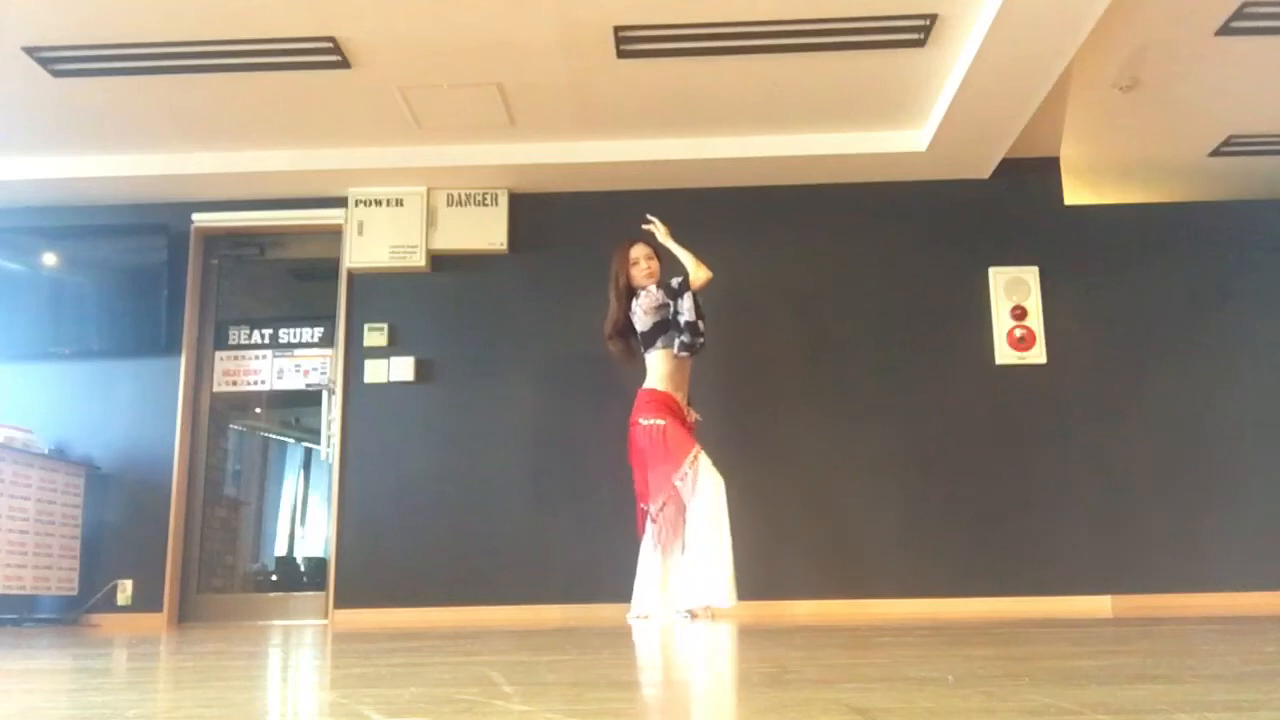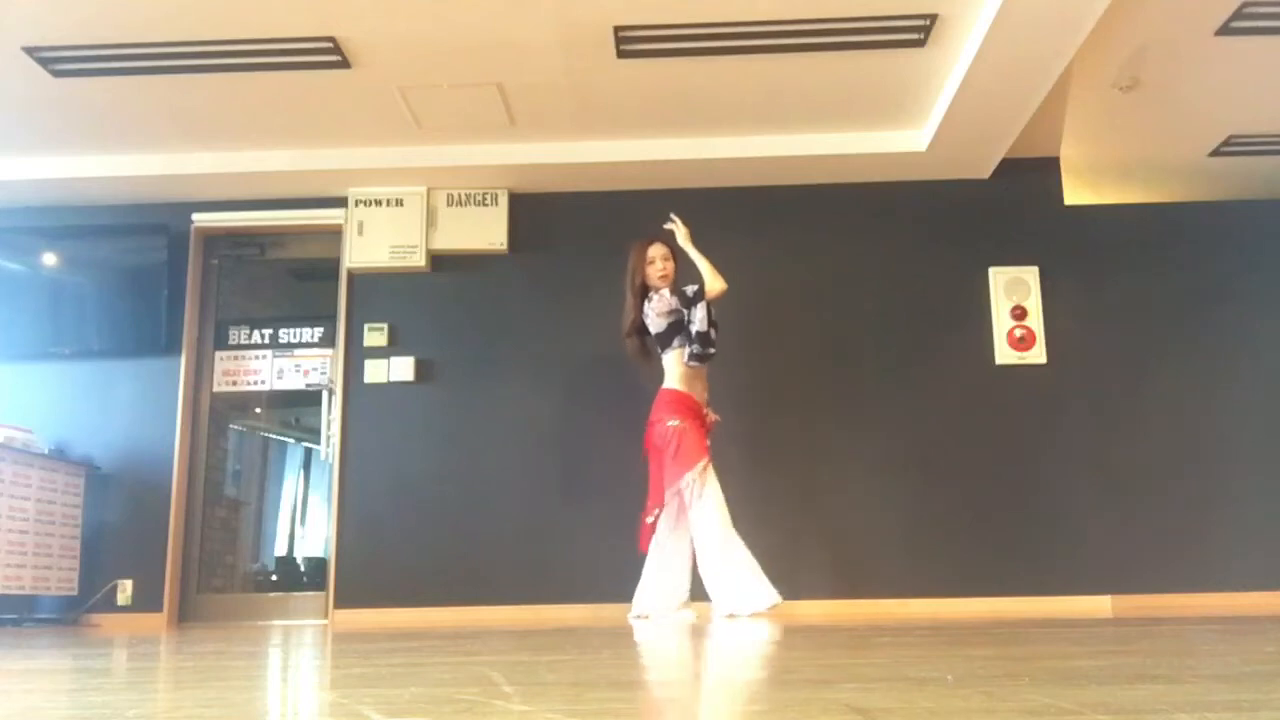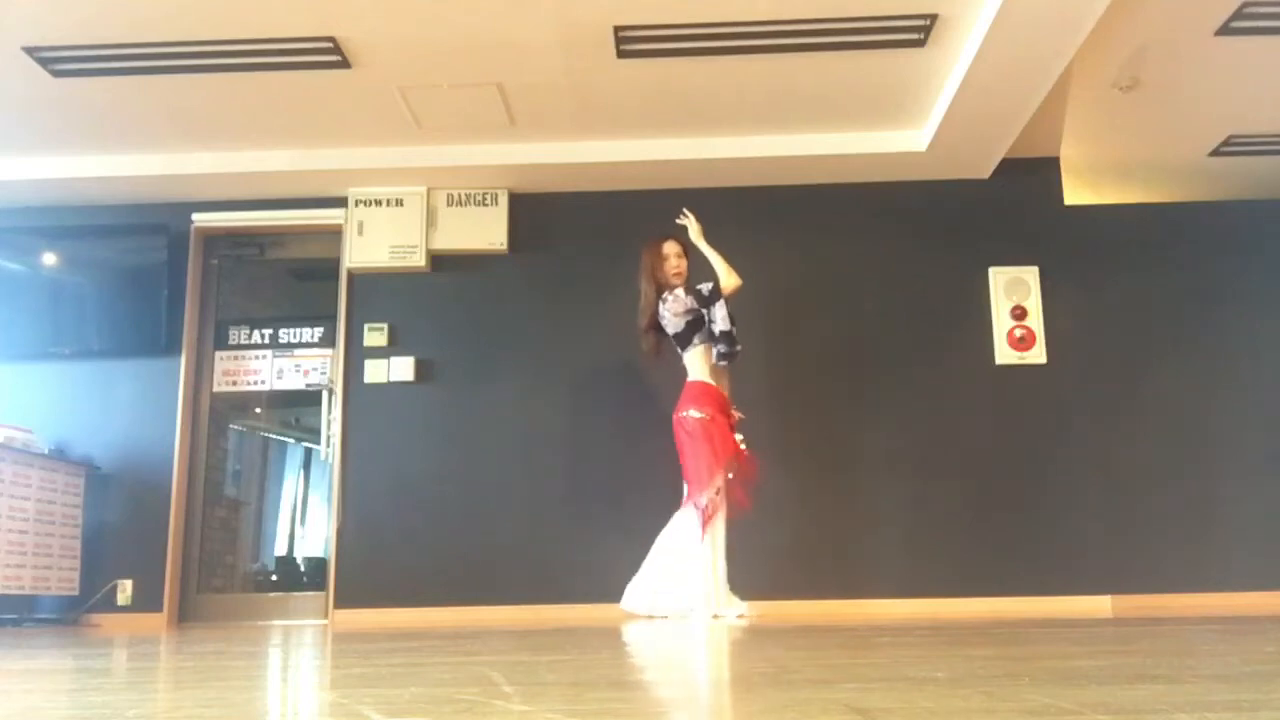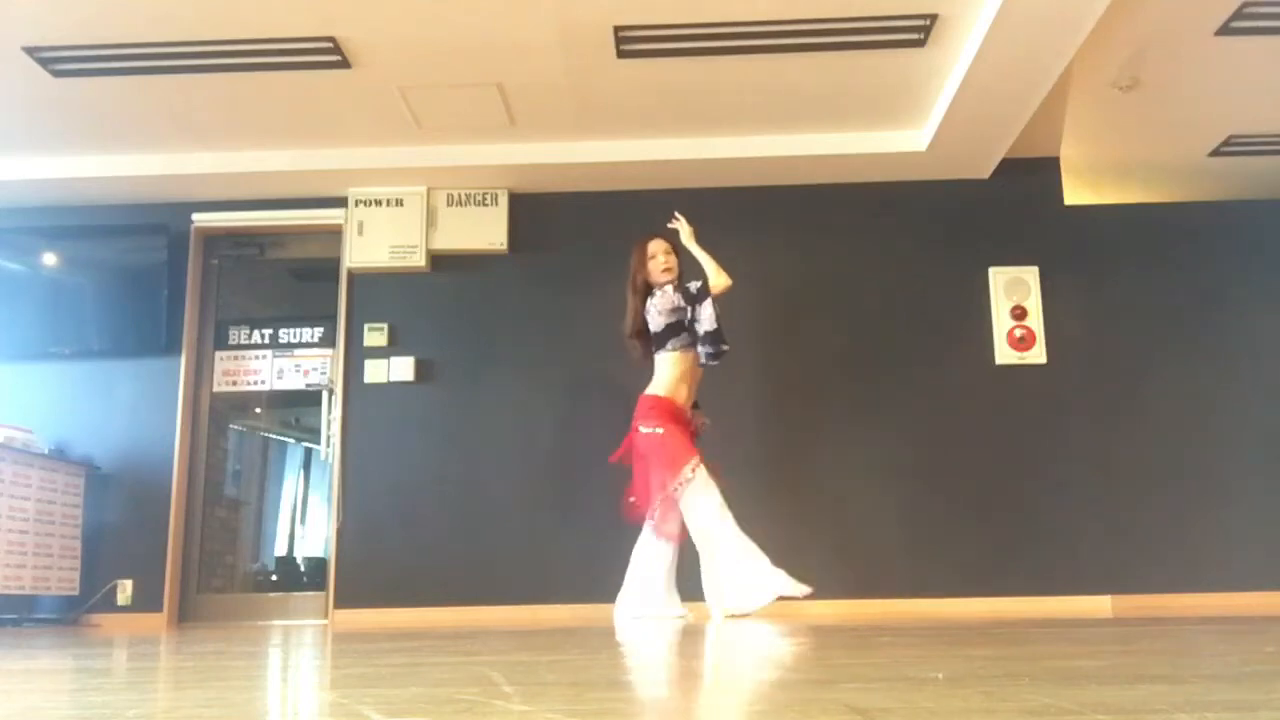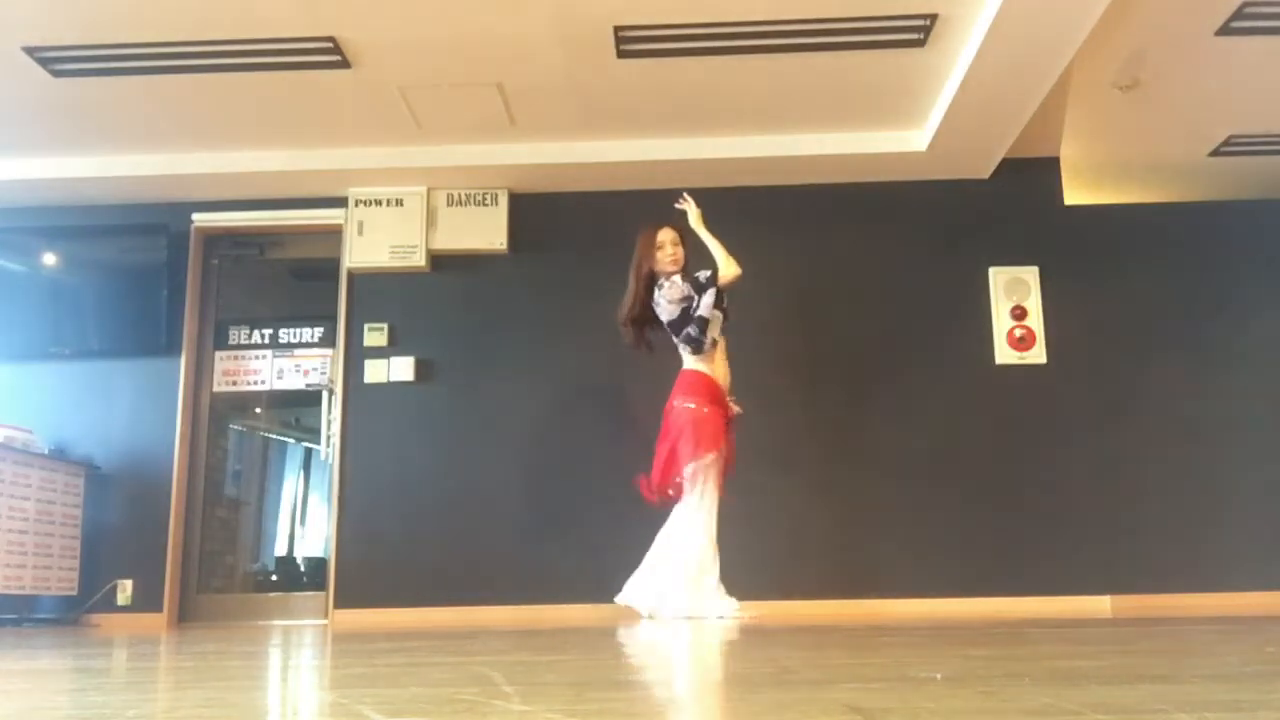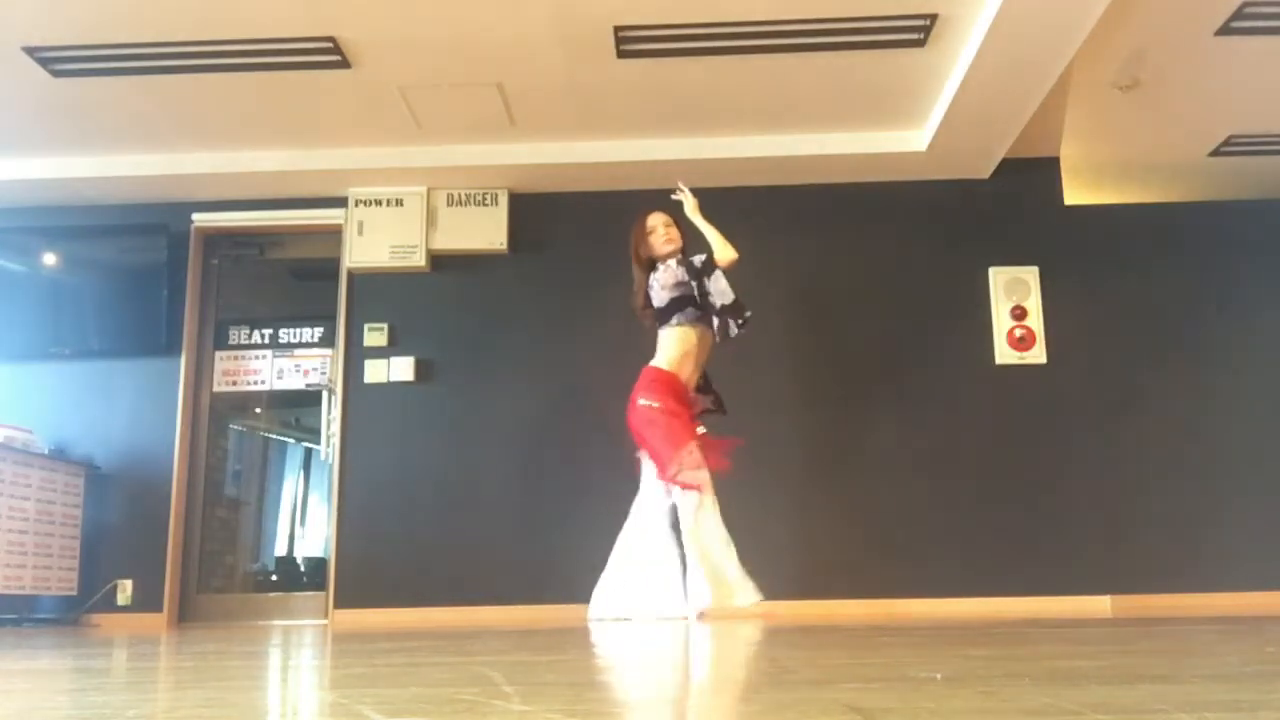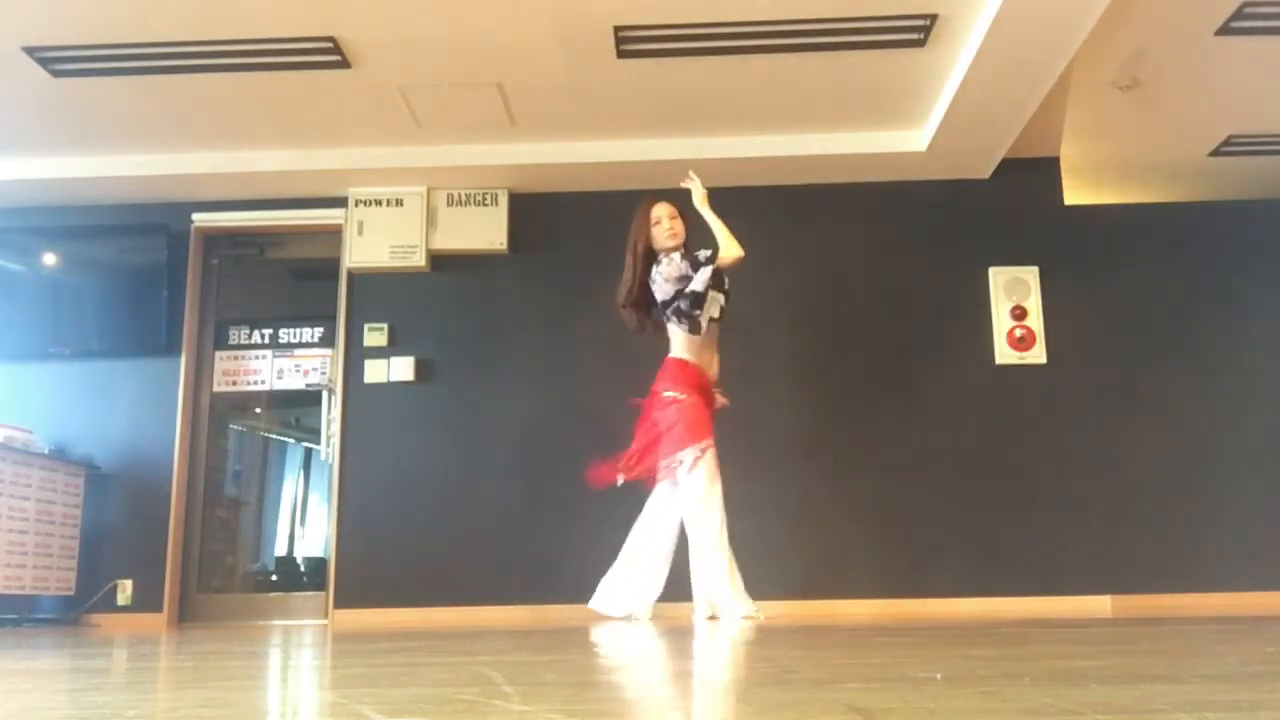
dt=0.4s
person 1, frame 1
left shoulder: (659, 304)
right shoulder: (645, 301)
right elbow: (702, 275)
right wrist: (670, 240)
left hip: (668, 414)
right hip: (656, 412)
left knee: (666, 510)
right knee: (706, 487)
left ankle: (657, 601)
right ankle: (694, 591)
person 1, frame 2
left shoulder: (672, 307)
right shoulder: (658, 303)
right elbow: (717, 286)
right wrist: (689, 244)
left hip: (686, 414)
right hip: (675, 412)
left knee: (679, 510)
right knee: (706, 507)
left ankle: (658, 602)
right ankle: (738, 595)
person 1, frame 3
left shoulder: (685, 303)
right shoulder: (673, 302)
right elbow: (732, 282)
right wrist: (702, 241)
left hip: (708, 408)
right hip: (702, 405)
left knee: (699, 505)
right knee: (710, 502)
left ankle: (656, 594)
right ankle: (707, 598)
person 1, frame 4
left shoulder: (676, 302)
right shoulder: (661, 300)
right elbow: (721, 282)
right wrist: (693, 242)
left hip: (673, 419)
right hip: (659, 417)
left knee: (667, 511)
right knee: (706, 506)
left ankle: (645, 601)
right ankle: (751, 584)
person 1, frame 5
left shoulder: (683, 291)
right shoulder: (669, 289)
right elbow: (731, 271)
right wrist: (700, 227)
left hip: (708, 401)
right hip: (695, 396)
left knee: (696, 503)
right knee: (699, 502)
left ankle: (659, 593)
right ankle: (696, 598)
person 1, frame 6
left shoulder: (682, 276)
right shoulder: (665, 274)
right elbow: (727, 256)
right wrist: (697, 215)
left hip: (676, 398)
right hip: (658, 394)
left knee: (657, 498)
right knee: (694, 491)
left ankle: (623, 598)
right ankle: (711, 591)
person 1, frame 7
left shoulder: (682, 268)
right shoulder: (668, 266)
right elbow: (733, 253)
right wrist: (705, 207)
left hip: (690, 391)
right hip: (680, 388)
left knee: (672, 496)
right knee: (701, 495)
left ankle: (625, 596)
right ankle: (719, 598)
